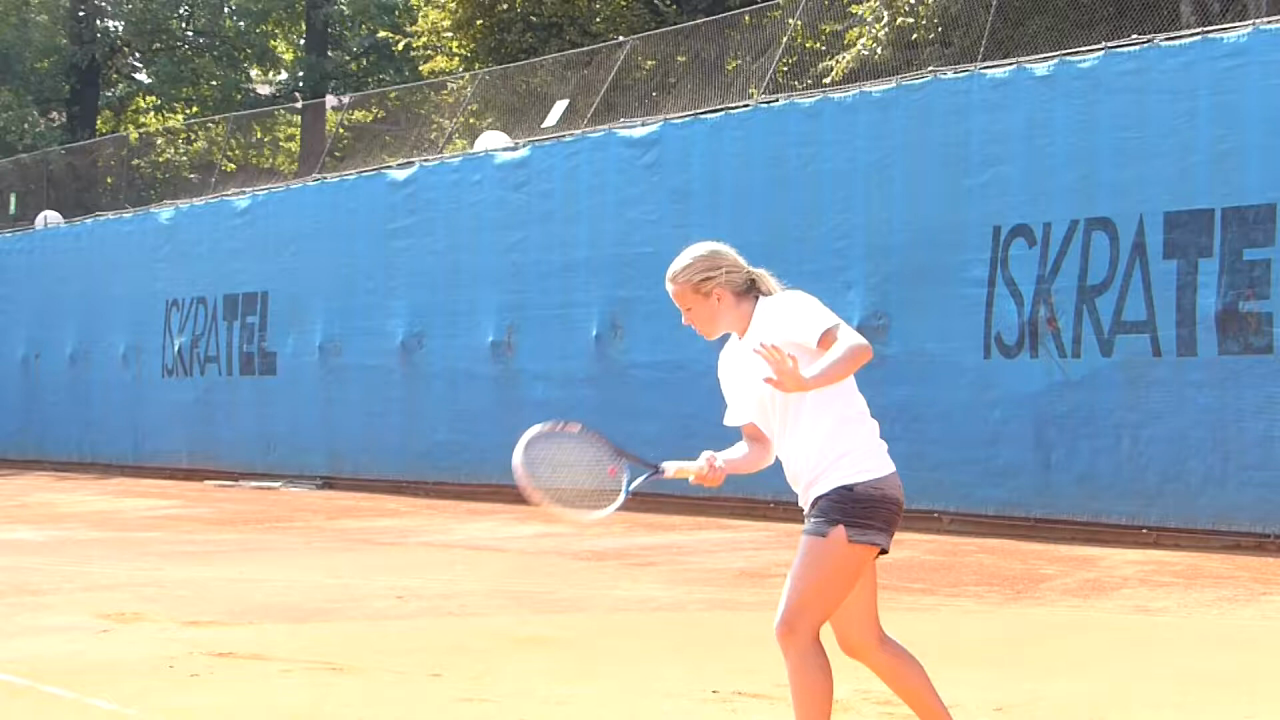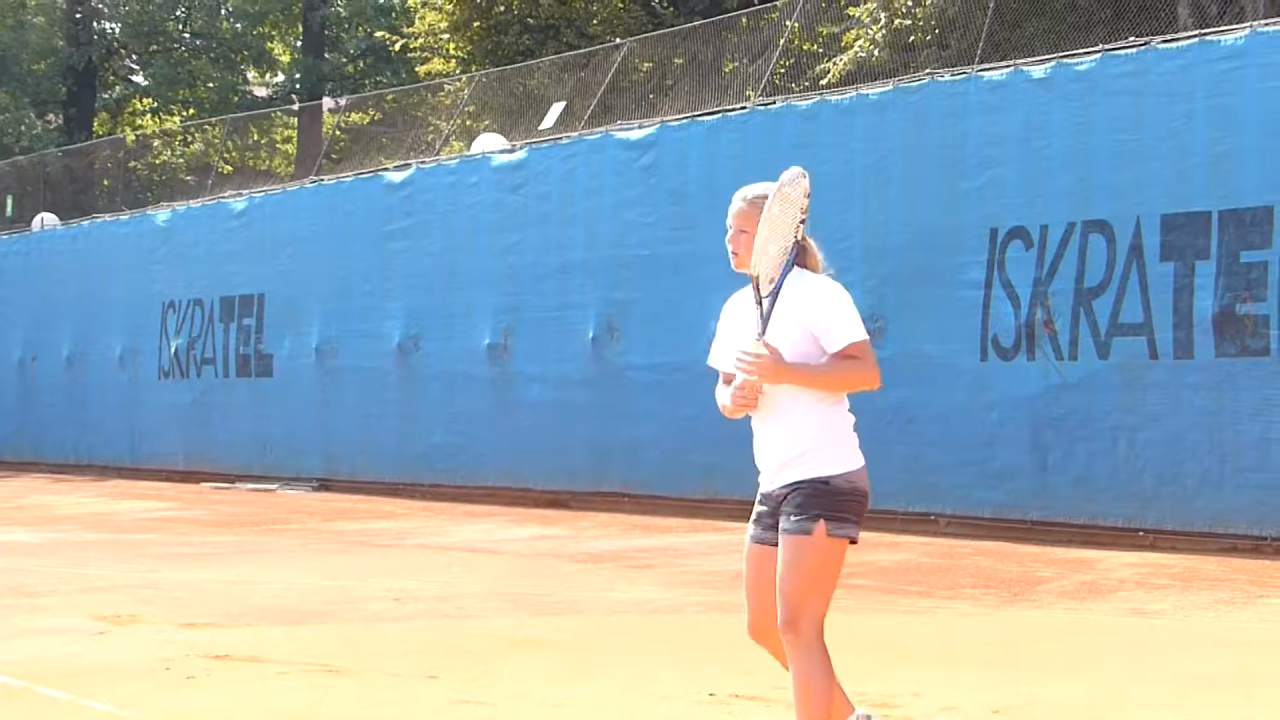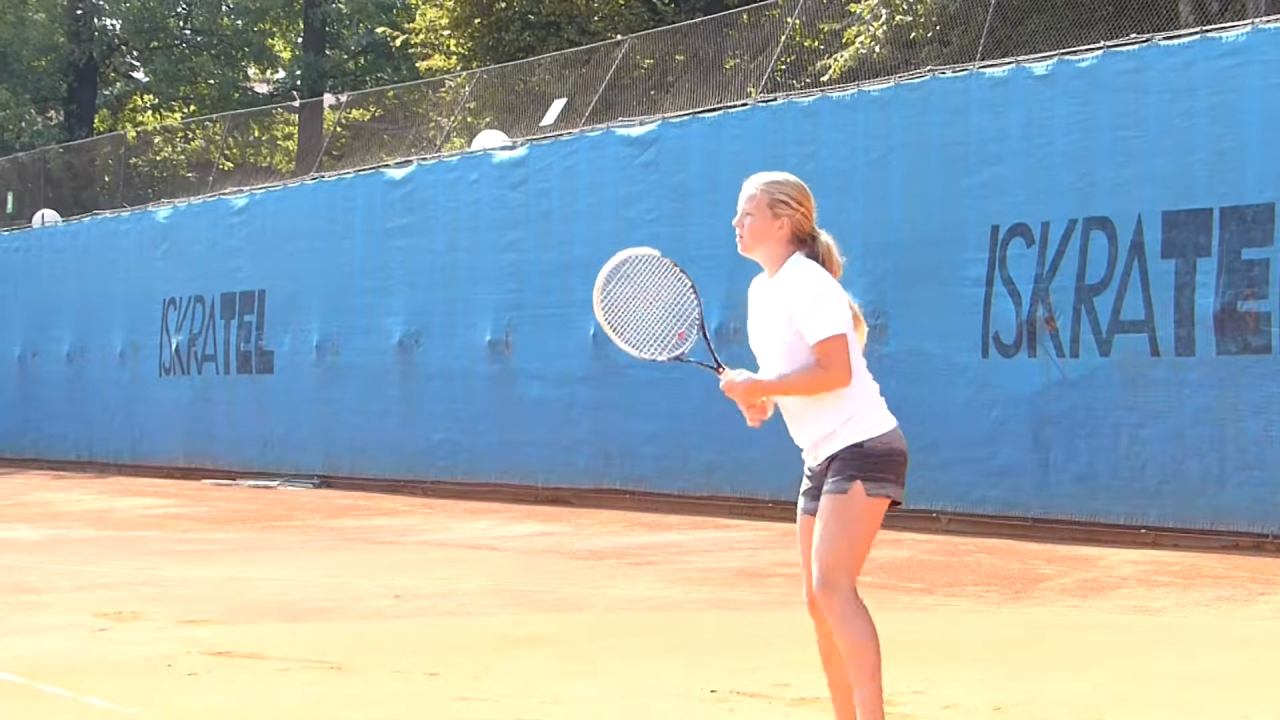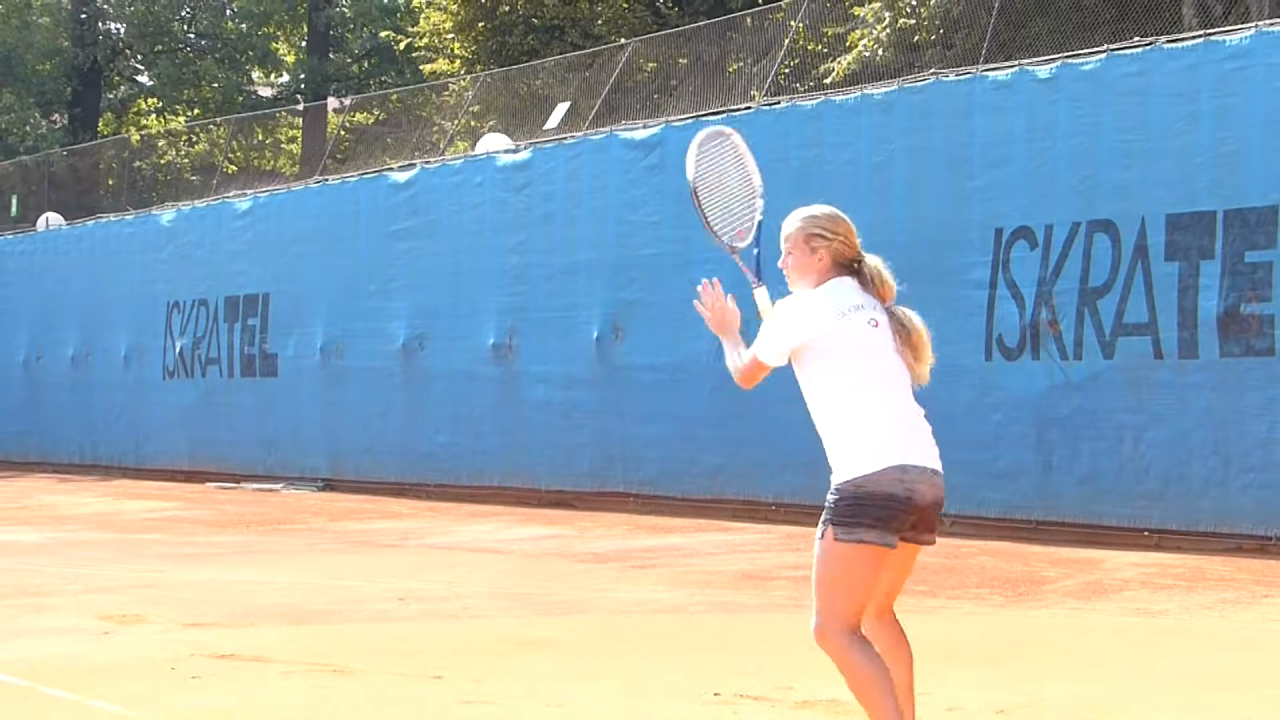
dt=0.5s
person 1, frame 1
left shoulder: (789, 309)
right shoulder: (731, 359)
left elbow: (855, 348)
right elbow: (760, 448)
left wrist: (804, 382)
right wrist: (721, 464)
left hip: (858, 490)
right hip: (826, 499)
left knee: (793, 629)
right knee: (862, 639)
person 1, frame 2
left shoulder: (819, 294)
right shoulder: (737, 308)
left elbow: (868, 373)
right elbow: (726, 398)
left wrist: (789, 371)
right wrist: (737, 395)
left hip: (825, 481)
right hip: (776, 487)
left knee: (797, 629)
right knee: (763, 628)
person 1, frame 3
left shoulder: (807, 284)
right shoulder: (763, 290)
left elbow: (835, 371)
left wrist: (758, 387)
right wrist: (765, 398)
left hip: (864, 450)
right hip: (826, 461)
left knee: (834, 591)
right knee: (819, 600)
person 1, frame 4
left shoulder: (796, 311)
right shoulder: (875, 308)
left elbow: (747, 374)
left wrist: (727, 332)
left hip: (870, 482)
right hip: (923, 479)
left knee: (835, 631)
right knee: (875, 614)
